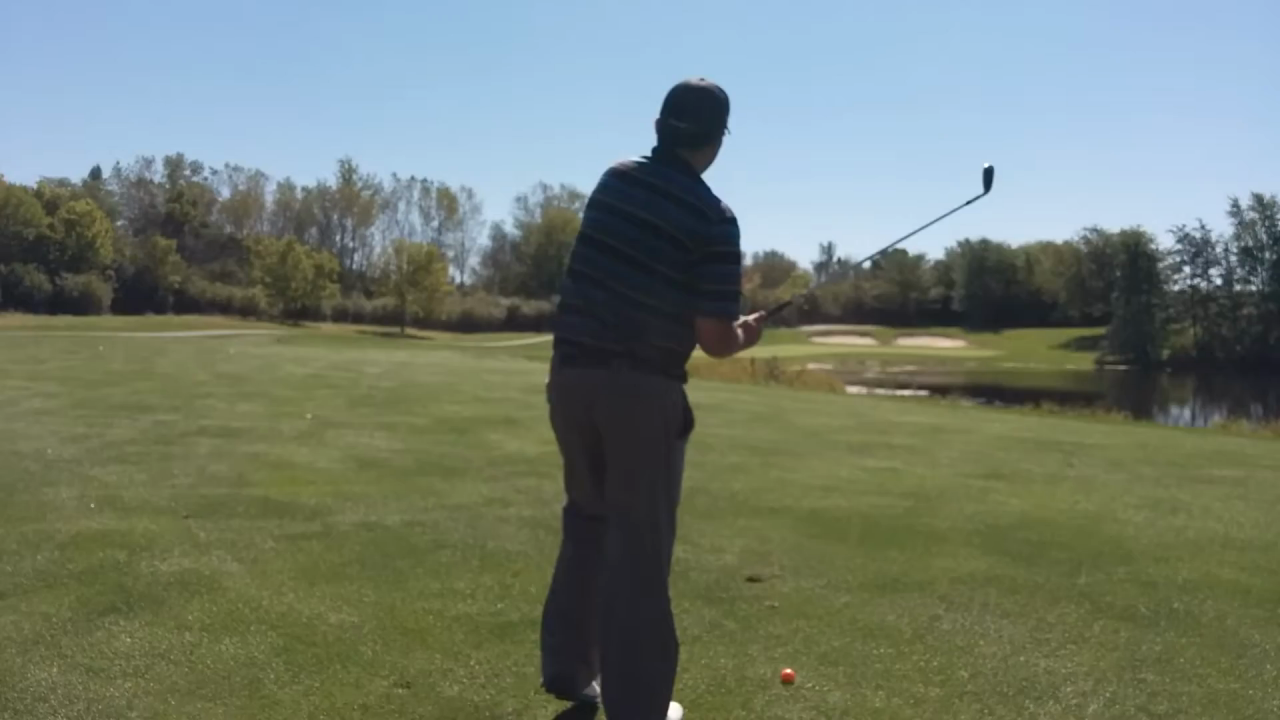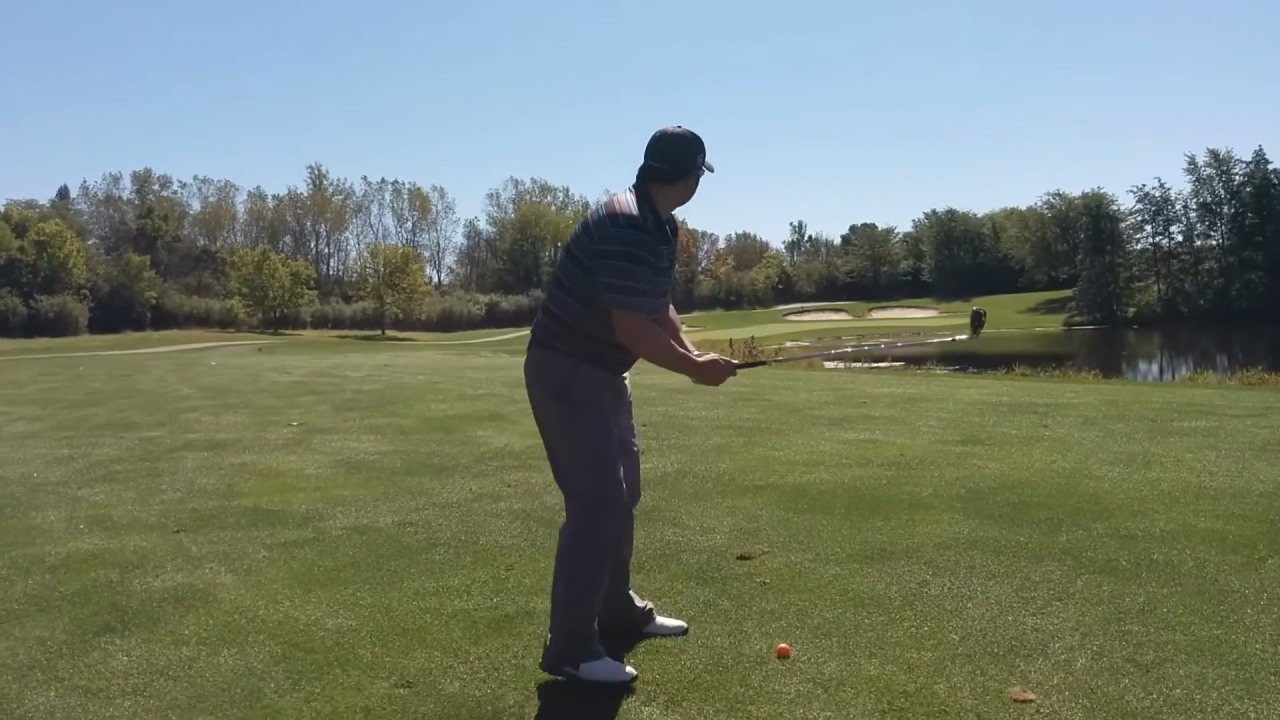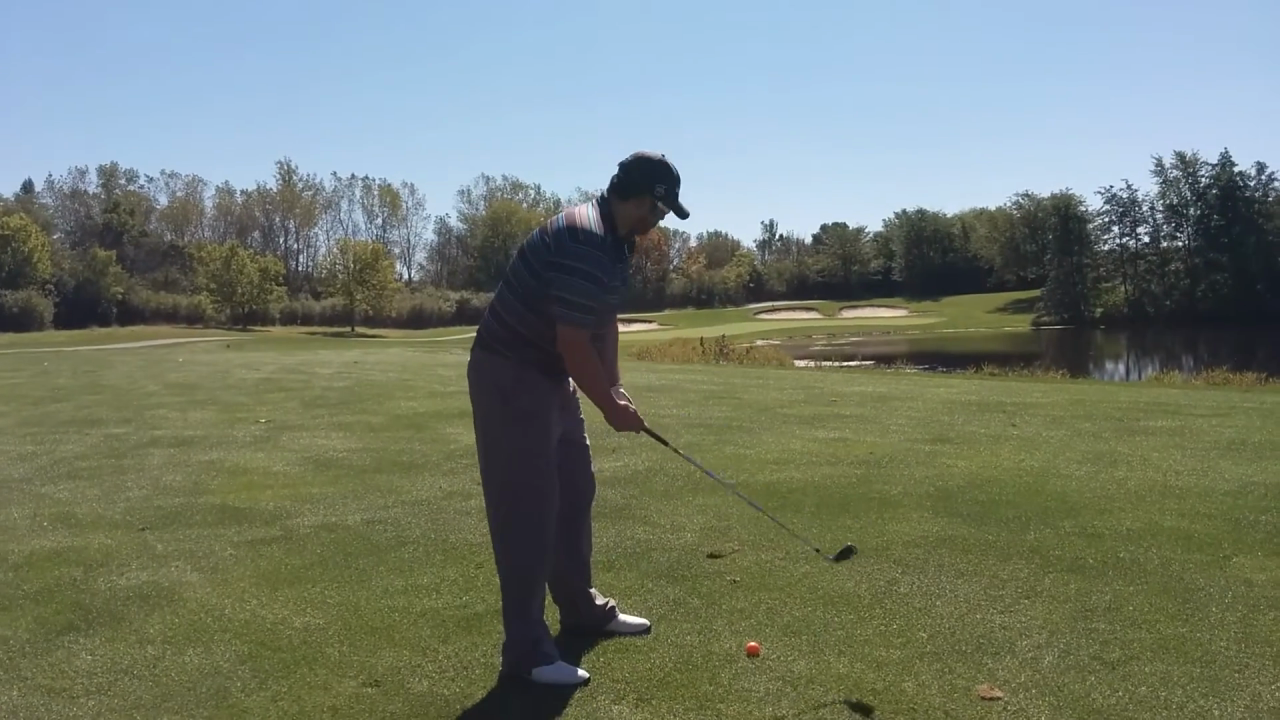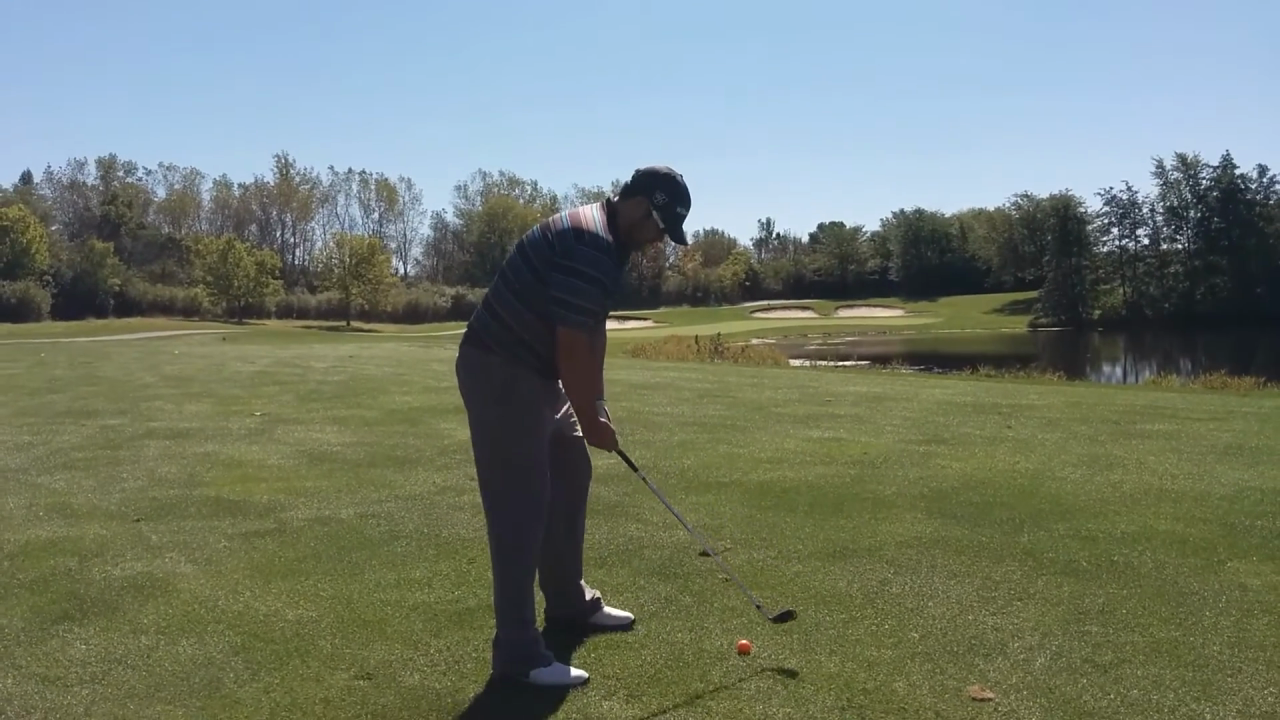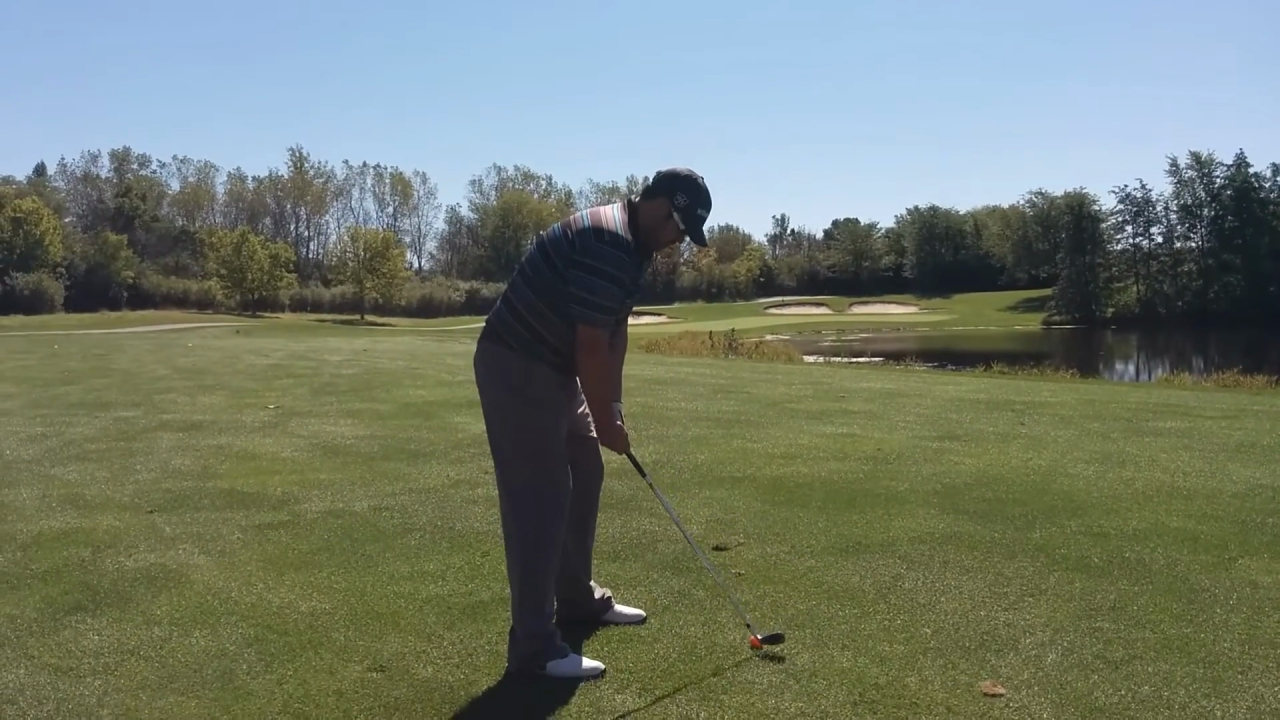
dt=0.7s
person 1, frame 1
left shoulder: (614, 180)
right shoulder: (712, 218)
right elbow: (715, 339)
left wrist: (721, 318)
right wrist: (744, 334)
left hip: (571, 374)
right hip: (643, 391)
left knee: (588, 521)
right knee: (640, 549)
left ankle: (569, 667)
person 1, frame 2
left shoulder: (657, 225)
right shoulder: (628, 226)
left elbow: (656, 307)
right elbow: (631, 327)
left wrist: (691, 352)
right wrist: (693, 368)
left hip: (601, 372)
right hip: (566, 371)
left knee: (619, 493)
right knee: (596, 500)
left ankle: (617, 606)
right ankle: (570, 645)
person 1, frame 3
left shoulder: (613, 241)
right shoulder: (583, 241)
left elbow: (603, 322)
right elbow: (572, 342)
left wrist: (614, 388)
right wrist: (609, 406)
left hip: (548, 375)
right hip: (509, 374)
left knee: (574, 490)
right knee: (528, 505)
left ankle: (580, 605)
right ankle: (525, 646)
person 1, frame 4
left shoulder: (608, 242)
right shoulder: (588, 245)
left elbow: (591, 333)
right elbow: (573, 349)
left wrist: (598, 404)
right wrist: (591, 419)
left hip: (535, 370)
right hip: (499, 371)
left knee: (570, 476)
right knee: (521, 503)
left ankle: (568, 601)
right ankle: (517, 649)
person 1, frame 5
left shoulder: (629, 243)
right shoulder: (608, 244)
left elbow: (613, 333)
right elbow: (592, 347)
left wrist: (613, 407)
right wrist: (606, 421)
left hip: (553, 366)
right hip: (517, 366)
left knee: (583, 478)
right knee: (540, 497)
left ankle: (577, 597)
right ankle: (533, 643)
